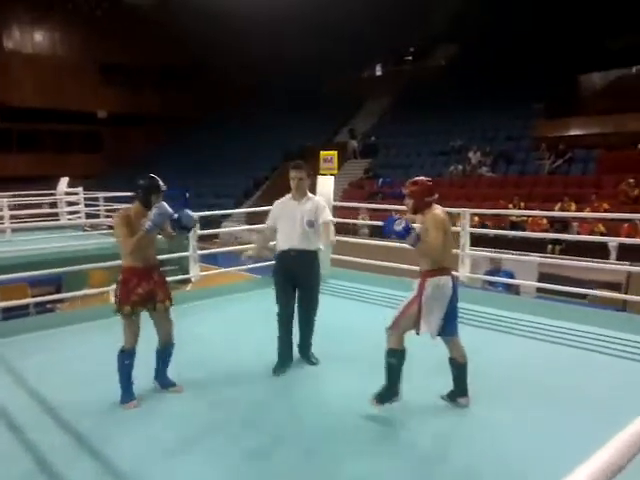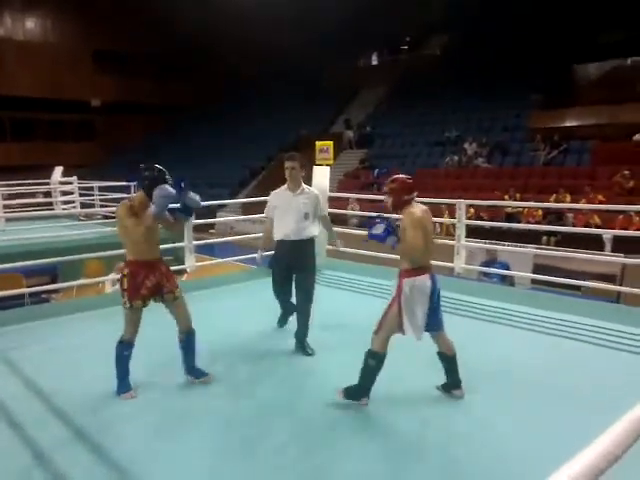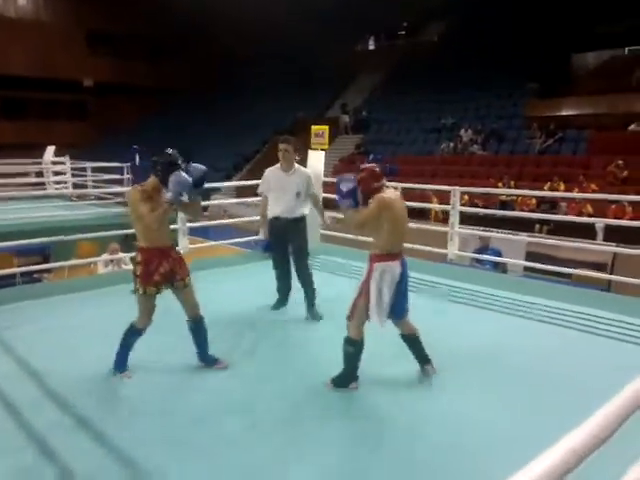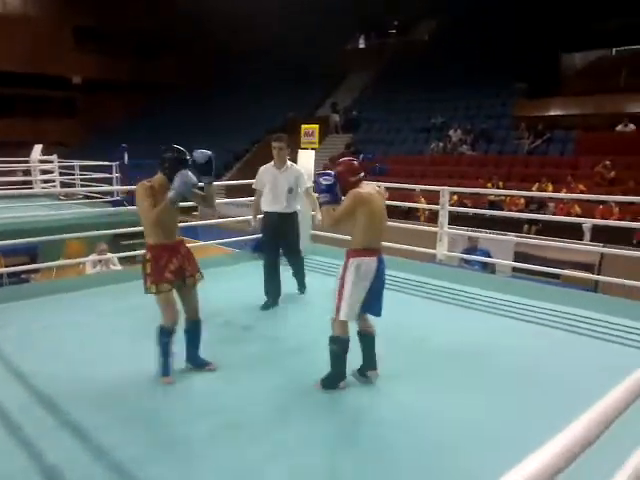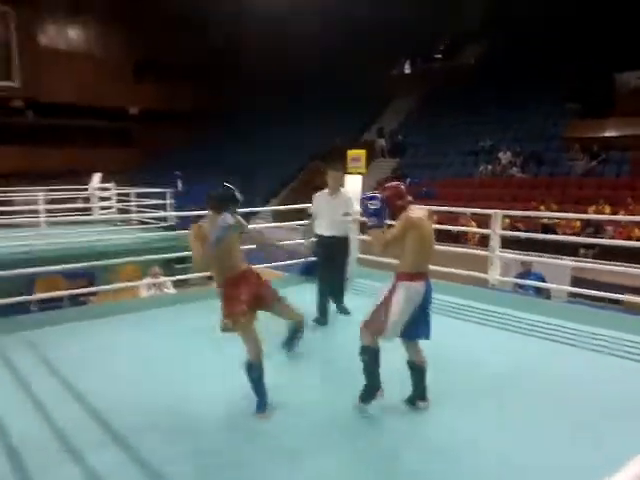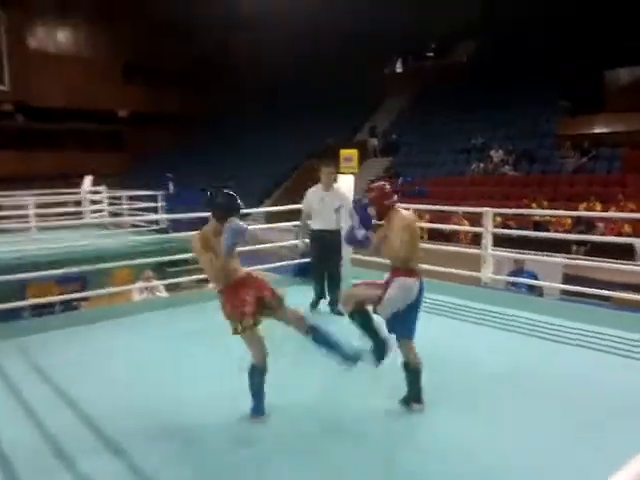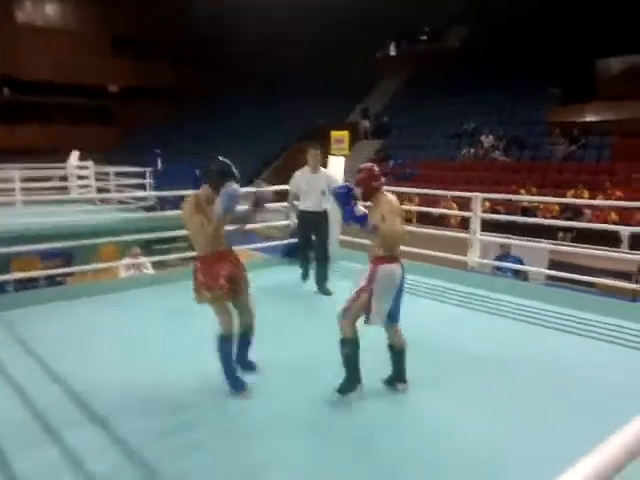
dt=0.2s
person 1, frame 1
left shoulder: (156, 215)
right shoulder: (123, 217)
left elbow: (172, 239)
right elbow: (128, 249)
left wrist: (182, 227)
right wrist: (150, 225)
left hip: (154, 275)
right hip: (131, 278)
left knee: (167, 335)
right knee: (131, 341)
left ankle: (161, 377)
right ankle: (126, 392)
person 1, frame 2
left shoulder: (157, 205)
right shoulder: (125, 209)
left elbow: (173, 227)
right elbow: (140, 237)
left wrist: (184, 212)
right wrist: (156, 210)
left hip: (159, 267)
right hip: (137, 271)
left knee: (185, 322)
right knee: (131, 333)
left ankle: (191, 369)
right ankle: (122, 383)
person 1, frame 3
left shoulder: (167, 192)
right shoulder: (137, 194)
left elbow: (195, 213)
right elbow: (154, 222)
left wrist: (194, 189)
right wrist: (171, 196)
left hip: (171, 254)
right hip: (149, 258)
left knee: (194, 311)
right knee: (144, 320)
left ankle: (204, 355)
right ankle: (120, 361)
person 1, frame 4
left shoulder: (177, 187)
right shoulder: (144, 189)
left elbow: (210, 204)
right elbow: (151, 220)
left wrist: (207, 178)
right wrist: (174, 195)
left hip: (180, 251)
right hip: (158, 256)
left knee: (193, 313)
right knee: (171, 318)
left ankle: (193, 357)
right ankle: (165, 365)
person 1, frame 5
left shoulder: (234, 220)
right shoulder: (198, 230)
left elbow: (252, 235)
right elbow: (200, 265)
right wrist: (214, 239)
left hip: (251, 278)
right hip: (231, 289)
left knee: (297, 319)
right knee: (255, 351)
left ankle: (288, 343)
right ankle: (261, 400)
person 1, frame 6
left shoulder: (228, 231)
right shoulder: (199, 240)
right elbow: (214, 275)
right wrist: (227, 247)
left hip: (250, 282)
right hip: (232, 294)
left knee: (300, 322)
right knee: (259, 354)
left ankle: (345, 354)
right ankle: (257, 405)
person 1, frame 7
left shoulder: (219, 199)
right shoulder: (192, 204)
left elbow: (241, 220)
right elbow: (205, 240)
left wrist: (254, 208)
right wrist: (222, 212)
left hip: (229, 257)
right hip: (209, 265)
left knee: (248, 317)
right knee: (228, 323)
left ankle: (241, 360)
right ankle: (232, 377)
person 2, frame 1
left shoulder: (433, 217)
right shoulder: (434, 214)
left elbow: (435, 251)
left wrist: (411, 236)
left hip: (433, 283)
right hip: (446, 281)
left knee: (395, 332)
right knee: (451, 339)
left ankle: (391, 389)
right ankle: (460, 393)
person 2, frame 2
left shoulder: (412, 215)
right shoulder: (420, 210)
left elbow: (415, 252)
left wrist: (391, 238)
right wrist: (397, 230)
left hip: (412, 281)
right hip: (427, 278)
left knee: (381, 335)
right knee: (438, 333)
left ankle: (361, 391)
right ankle: (454, 384)
person 2, frame 3
left shoulder: (380, 200)
right shoulder: (395, 196)
left elbow: (355, 223)
left wrist: (346, 199)
right wrist: (361, 202)
left hip: (382, 266)
right hip: (398, 263)
left knee: (355, 321)
right knee: (400, 318)
left ankle: (348, 377)
right ankle: (425, 363)
person 2, frame 4
left shoulder: (357, 195)
right shoulder: (376, 191)
left elbow: (330, 221)
left wrist: (325, 195)
right wrist: (334, 196)
left hip: (359, 261)
right hip: (376, 259)
left knee: (340, 319)
right knee: (360, 315)
left ankle: (337, 376)
right ankle: (369, 368)
person 2, frame 5
left shoulder: (409, 219)
right shoulder: (421, 214)
left elbow: (381, 245)
left wrist: (372, 218)
right wrist: (379, 220)
left hip: (407, 284)
right hip: (422, 284)
left knee: (369, 330)
right knee: (411, 341)
left ankle: (372, 386)
right ankle: (419, 396)
person 2, frame 6
left shoulder: (400, 218)
right shoulder: (396, 218)
left elbow: (398, 253)
right elbow: (384, 242)
left wrist: (368, 241)
right wrist: (365, 226)
left hip: (402, 282)
right hip: (411, 282)
left knee: (349, 298)
right knee: (405, 341)
left ankle: (377, 342)
right ankle: (415, 397)
person 2, frame 7
left shoulder: (388, 203)
right shoulder: (378, 203)
left elbow: (395, 236)
right elbow: (374, 230)
left wrist: (366, 221)
right wrist: (350, 207)
left hip: (384, 269)
right hip: (391, 268)
left knee: (346, 318)
right knee: (391, 324)
left ankle: (352, 378)
right ankle: (399, 377)
person 3, frame 1
left shoulder: (317, 204)
right shoulder: (280, 205)
left elbow: (327, 226)
right elbow: (269, 232)
left wrist: (329, 239)
right wrist: (255, 250)
left hip: (309, 259)
right hip: (285, 259)
left knee: (308, 307)
right knee: (285, 310)
left ankle: (305, 349)
right ankle: (284, 356)
person 3, frame 2
left shoulder: (313, 195)
right shoulder: (276, 196)
left elbow: (324, 219)
right elbow: (270, 225)
left wrist: (334, 239)
right wrist: (262, 249)
left hip: (305, 247)
right hip: (282, 247)
left knee: (305, 295)
right knee: (280, 289)
left ankle: (301, 338)
right ankle: (288, 309)
person 3, frame 3
left shoulder: (304, 175)
right shoulder: (269, 174)
left elbow: (314, 197)
right elbow: (265, 201)
left wrist: (323, 216)
right wrist: (263, 225)
left hip: (297, 223)
right hip: (277, 223)
left knee: (302, 264)
right knee: (279, 264)
left ankle: (311, 304)
right ankle: (283, 296)
person 3, frame 4
left shoulder: (296, 171)
right shoulder: (264, 171)
left elbow: (308, 193)
right elbow: (258, 196)
left wrist: (317, 211)
right wrist: (254, 217)
left hip: (289, 218)
right hip: (270, 218)
left knee: (294, 255)
right knee: (270, 260)
left ankle: (301, 282)
right ankle: (272, 296)
person 3, frame 5
left shoulder: (347, 198)
right shoulder: (319, 197)
left elbow: (351, 219)
right elbow: (314, 218)
left hip: (341, 241)
right hip: (323, 241)
left knee: (339, 276)
right knee: (324, 278)
left ankle: (339, 303)
right ankle: (322, 313)
person 3, frame 6
left shoulder: (340, 194)
right shoulder: (311, 193)
right elbow: (304, 216)
right wrist: (302, 235)
left hip: (334, 235)
right hip: (317, 234)
left knee: (334, 270)
right knee: (317, 268)
left ankle: (334, 303)
right ankle: (318, 296)
person 3, frame 7
left shoulder: (327, 176)
right shoulder: (299, 175)
right elbow: (291, 197)
right wrist: (293, 212)
left hip: (321, 215)
right hip: (304, 214)
left knee: (322, 250)
right knee: (303, 246)
left ankle: (322, 283)
right ankle: (305, 268)
